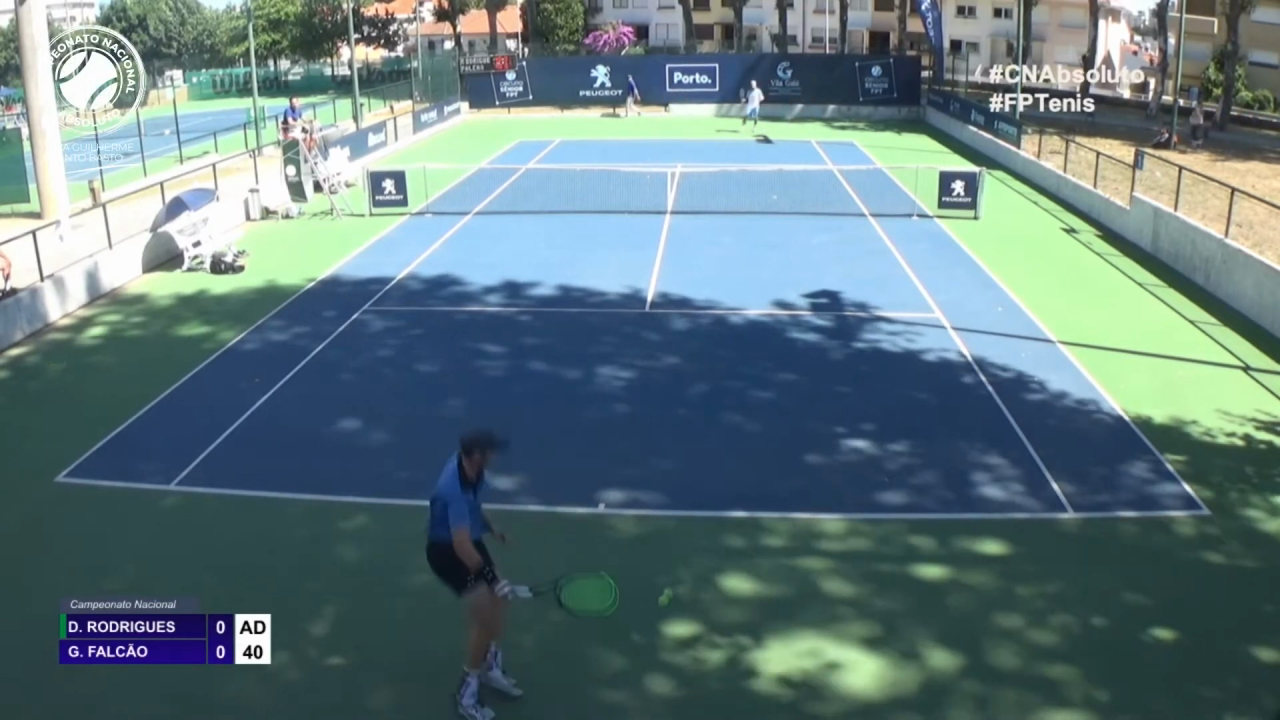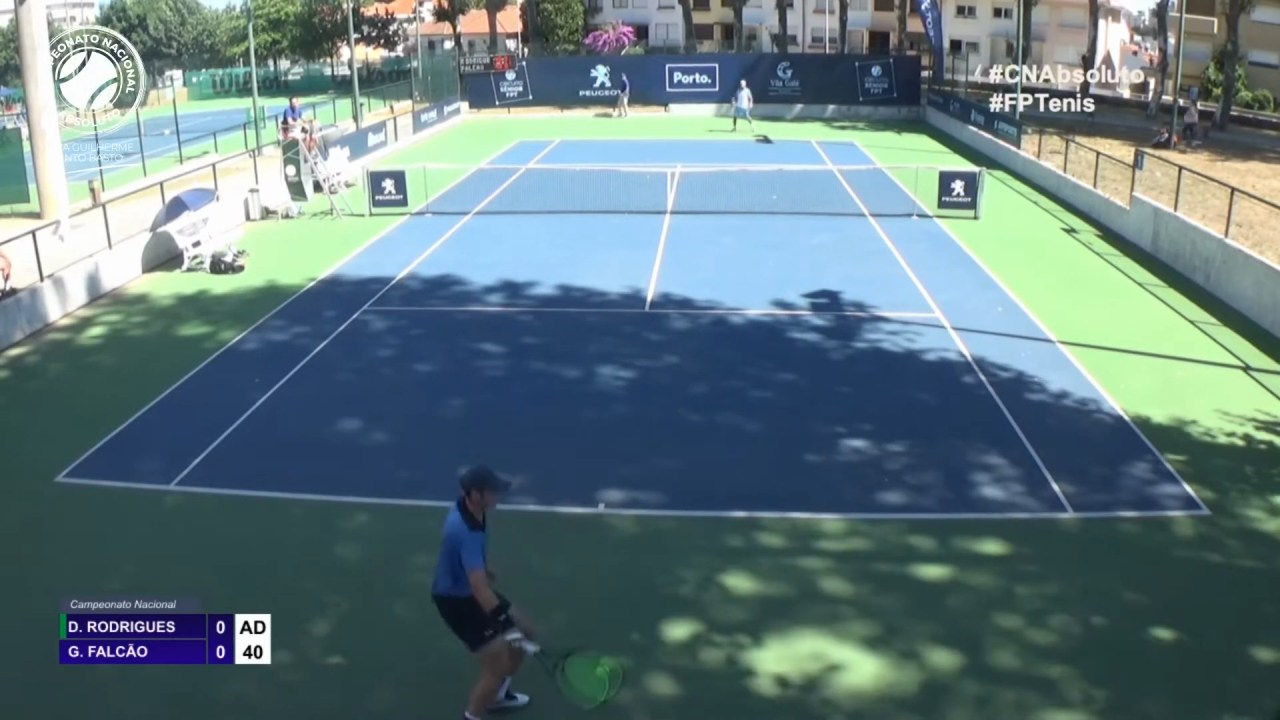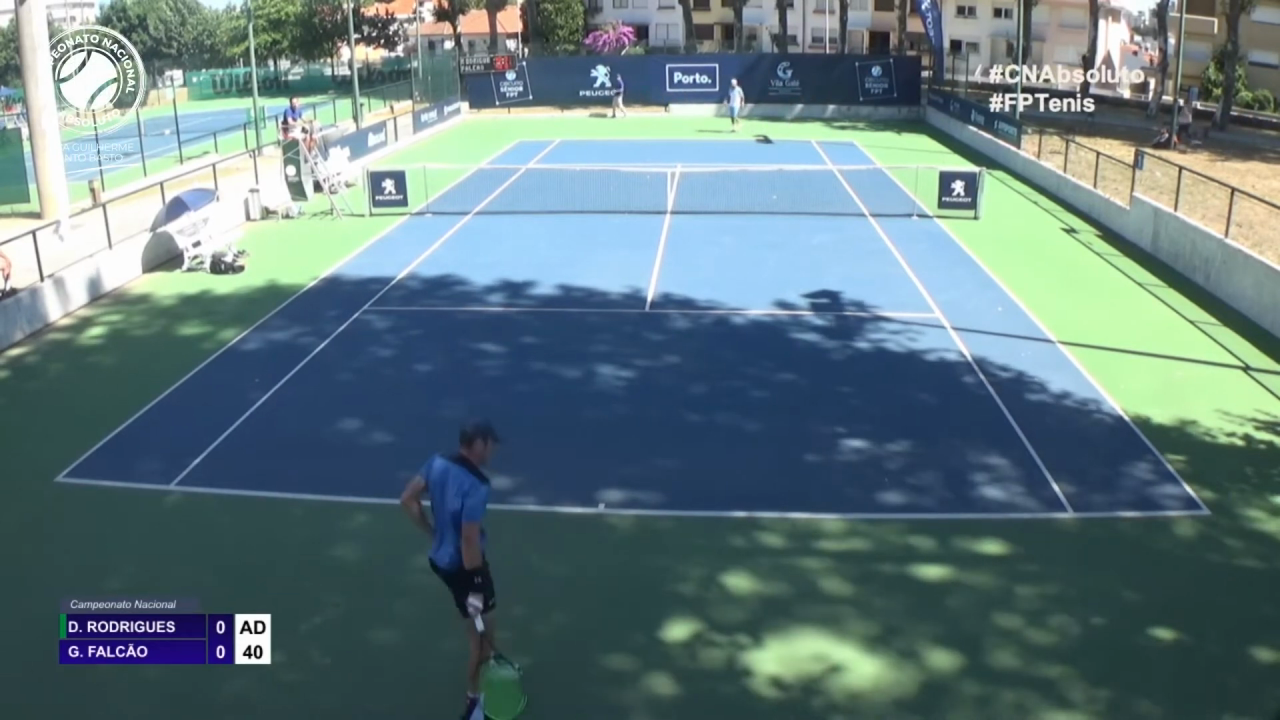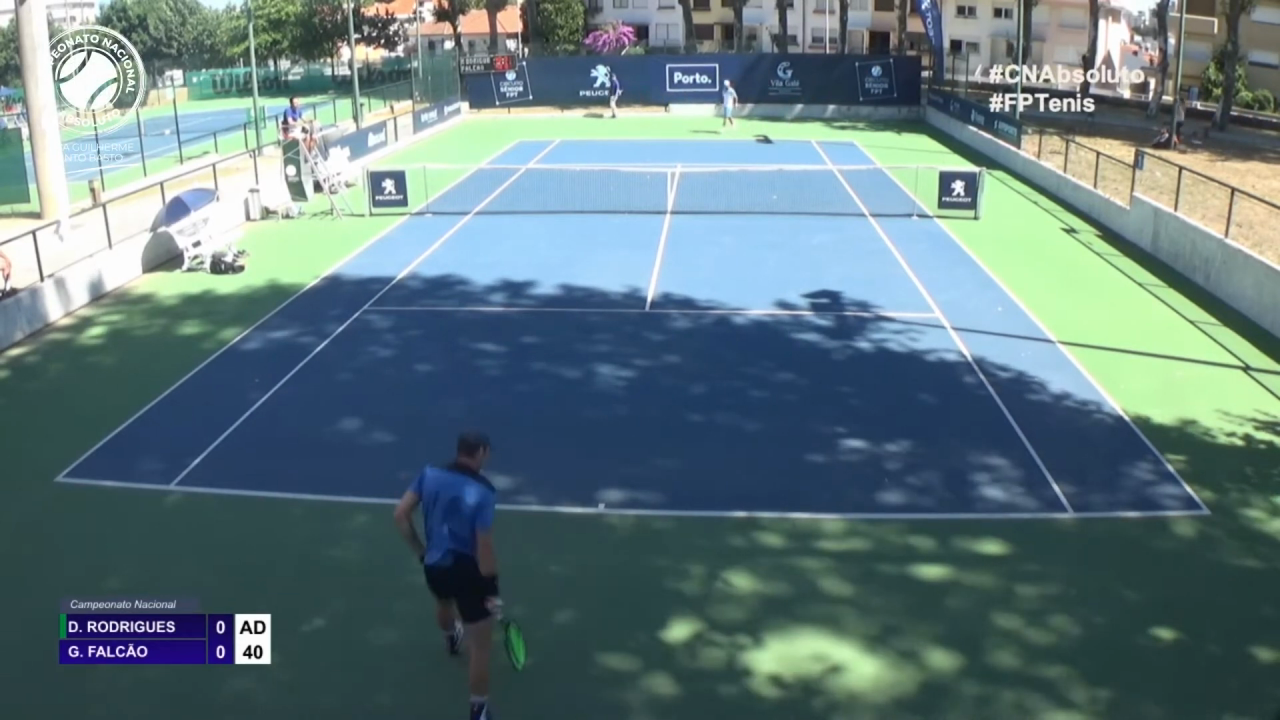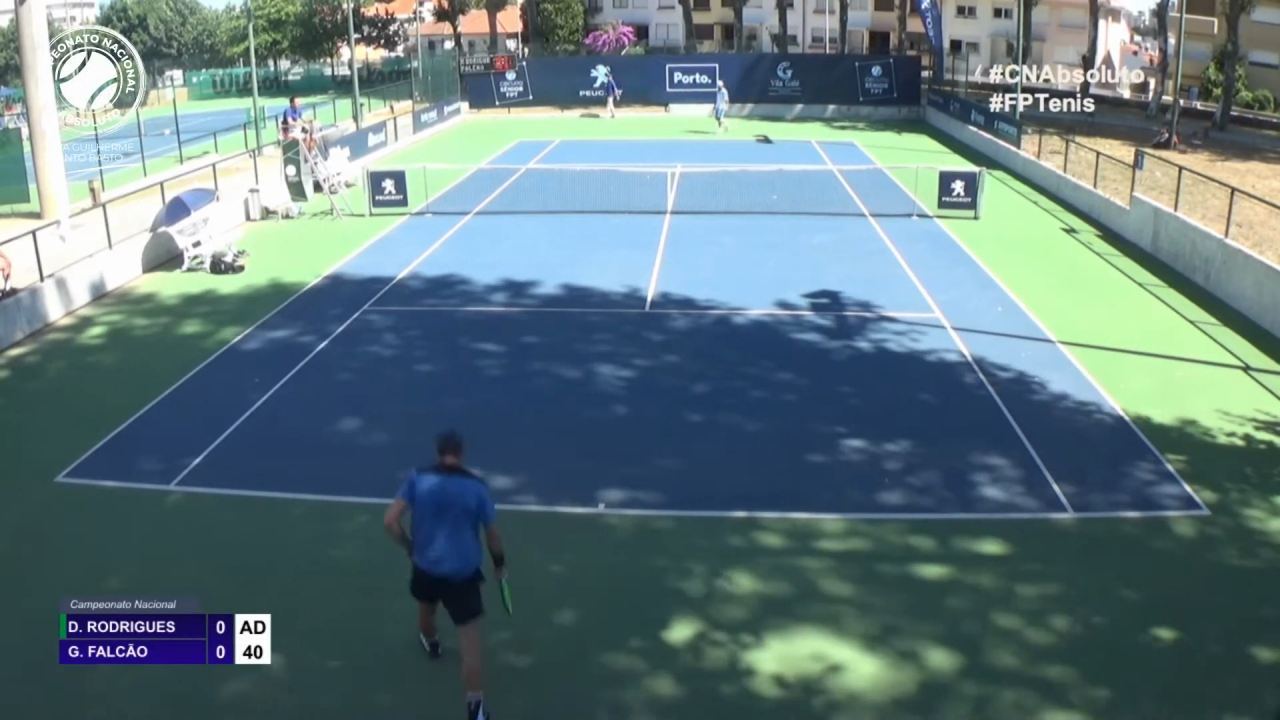
dt=0.2s
person 1, frame 1
left shoulder: (465, 463)
right shoulder: (457, 487)
right elbow: (462, 544)
left wrist: (489, 525)
right wrist: (491, 578)
left hip: (469, 544)
right hip: (447, 552)
left knee: (495, 607)
right knee: (487, 614)
left ankle: (489, 670)
right ankle: (467, 695)
person 1, frame 2
left shoulder: (465, 507)
right shoulder: (468, 534)
right elbow: (478, 588)
right wrist: (505, 622)
left hip: (462, 591)
right hip: (456, 602)
left knee: (521, 633)
right knee: (497, 667)
left ankle: (498, 693)
person 1, frame 3
left shoulder: (437, 463)
right shoulder: (476, 486)
left elbow: (408, 498)
right elbow: (470, 541)
left wrist: (432, 533)
right wrist: (475, 588)
left hip: (440, 557)
right hip: (464, 565)
left knee: (473, 615)
right knee: (481, 635)
left ankle: (486, 656)
person 1, frame 4
left shoulder: (429, 475)
right shoulder: (484, 491)
left elbow: (399, 515)
right elbow: (484, 547)
left wrist: (419, 549)
right wrist: (492, 590)
left hip: (435, 564)
right hip: (467, 569)
left knee: (446, 602)
right knee: (480, 645)
left ankle: (451, 636)
person 1, frame 5
left shoulder: (417, 480)
right shoulder: (476, 486)
left elbow: (390, 521)
right elbow: (492, 534)
left wrist: (410, 547)
right wrist: (499, 562)
left hip: (425, 569)
right hip: (463, 572)
left knee: (425, 611)
right knee: (471, 642)
left ankle: (430, 642)
